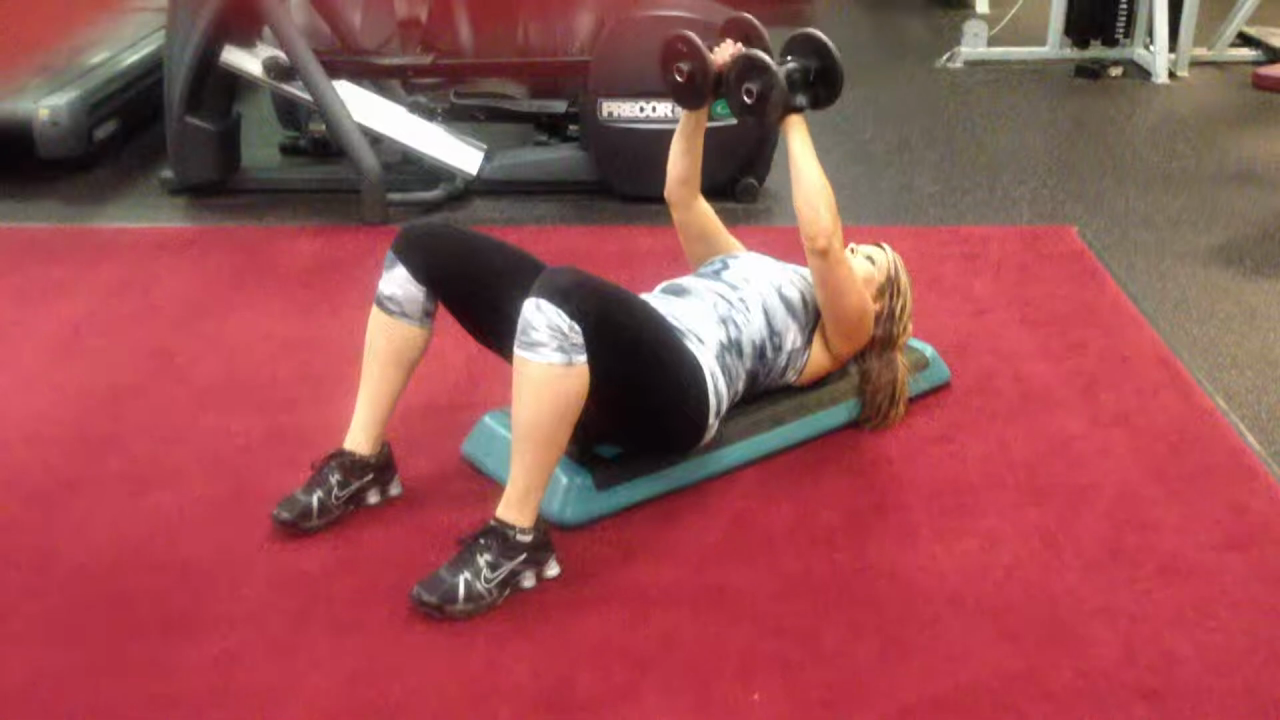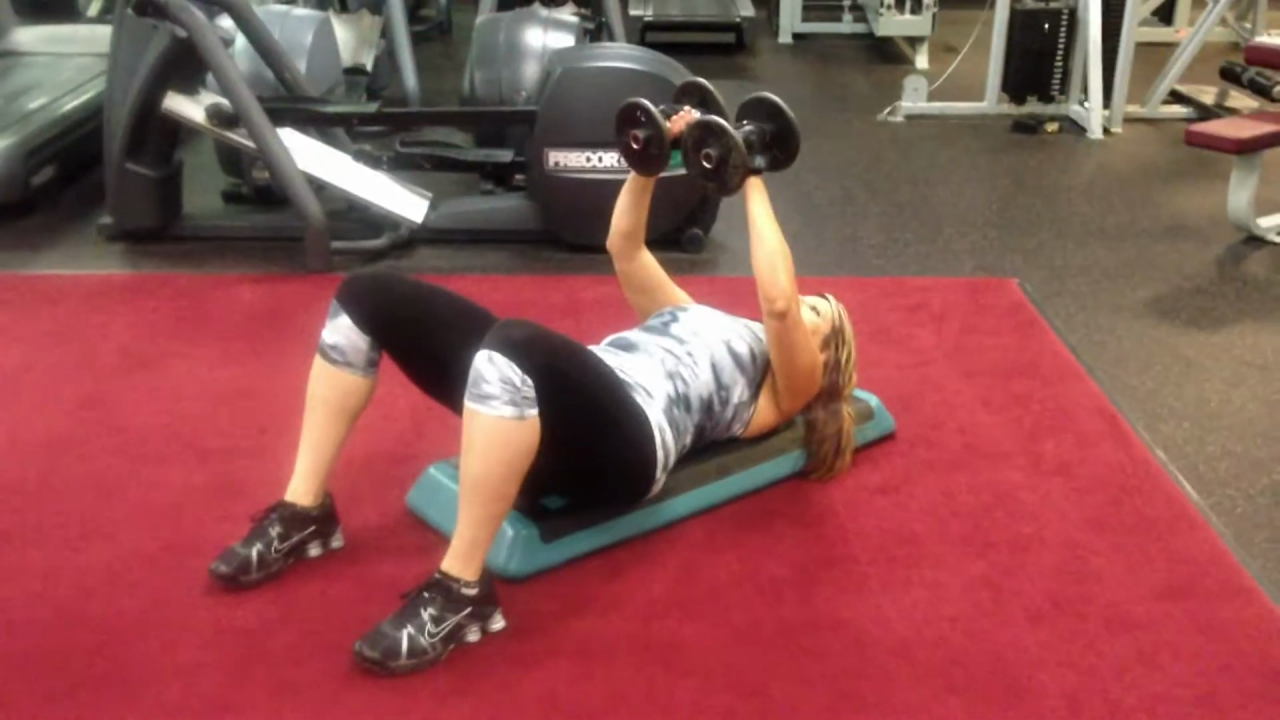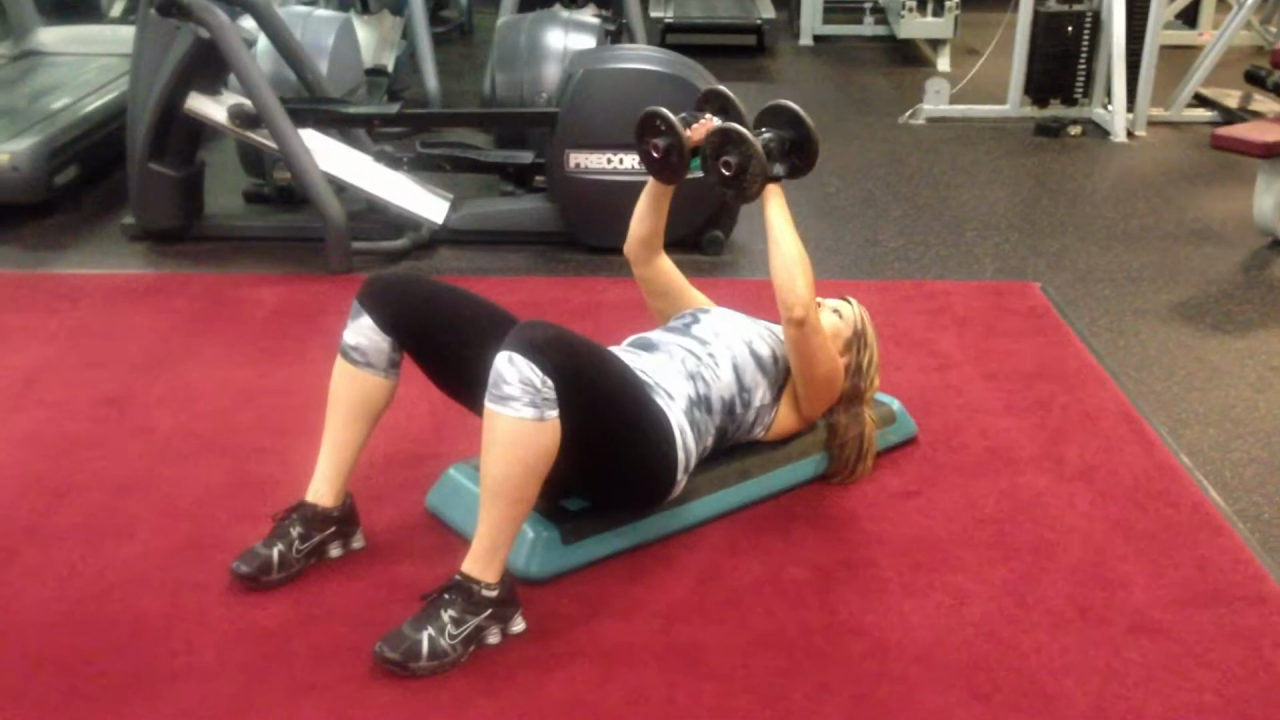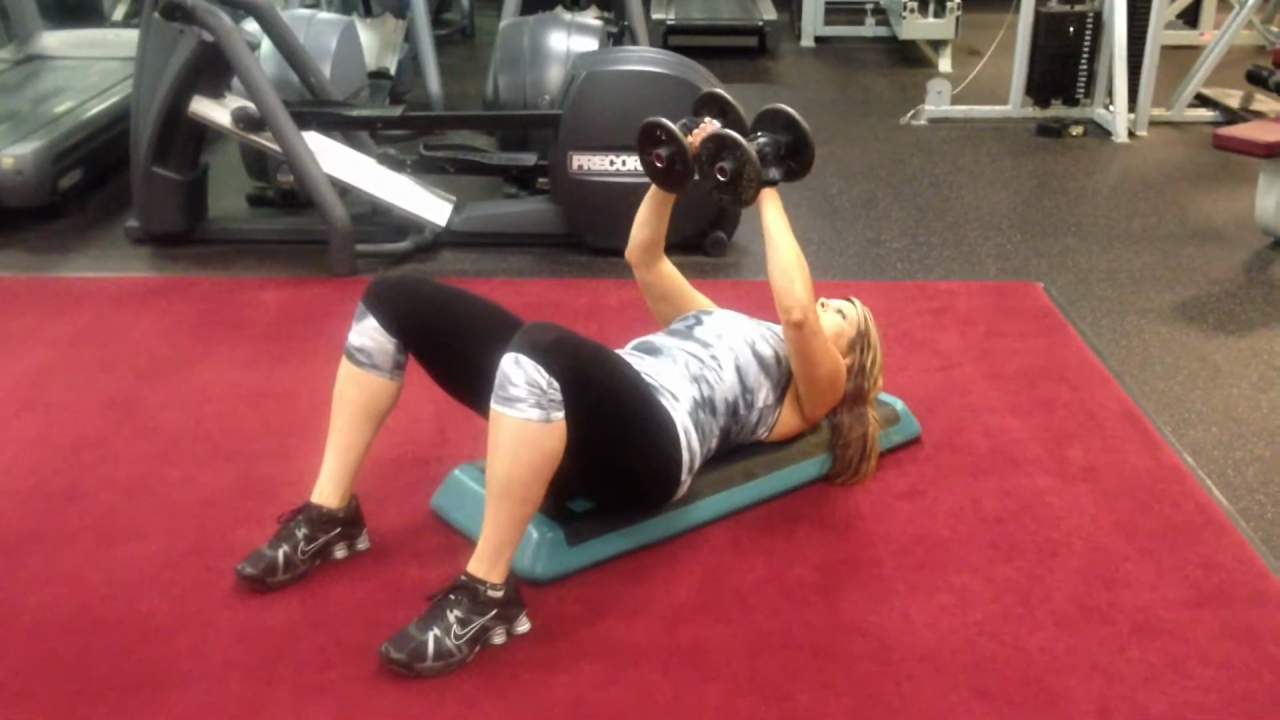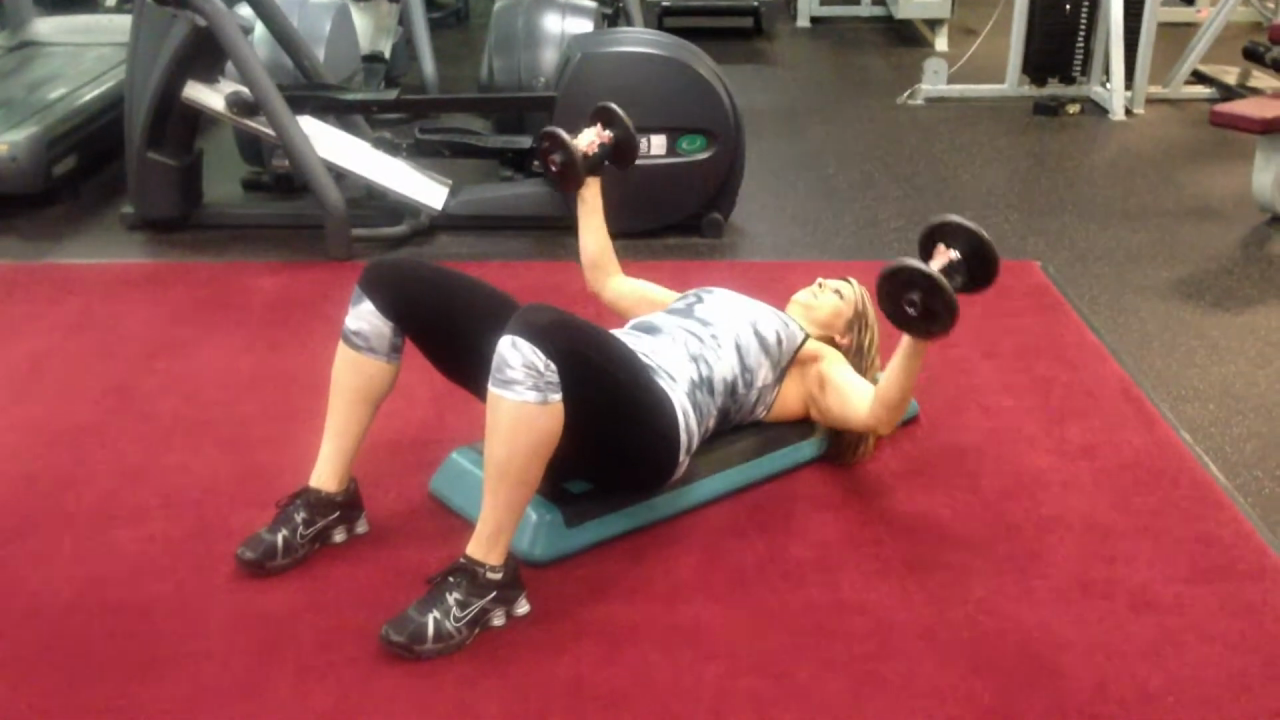
dt=1s
person 1, frame 1
left shoulder: (841, 329)
right shoulder: (756, 269)
left elbow: (822, 239)
right elbow: (683, 199)
left wrist: (793, 122)
right wrist: (699, 100)
left hip: (679, 386)
right hip: (605, 351)
left knee: (559, 292)
right knee: (422, 248)
left ankle: (517, 537)
right ankle: (362, 461)
person 1, frame 2
left shoulder: (788, 384)
right shoulder: (702, 320)
left elbow: (778, 302)
right elbow: (626, 250)
left wrist: (753, 182)
left hip: (628, 438)
right hip: (558, 400)
left knee: (513, 343)
right knee: (367, 296)
left ankle: (461, 591)
right ankle: (303, 513)
person 1, frame 3
left shoulder: (808, 389)
right shoulder: (723, 322)
left elbow: (797, 308)
right elbow: (644, 254)
left wrist: (772, 192)
left hip: (647, 442)
right hip: (584, 402)
left knee: (534, 344)
right knee: (389, 297)
left ankle: (481, 592)
right ankle: (324, 513)
person 1, frame 4
left shoulder: (814, 385)
right shoulder: (725, 323)
left elbow: (795, 309)
right elbow: (645, 259)
left wrist: (766, 195)
left hip: (653, 442)
right hip: (583, 405)
left knee: (540, 344)
right knee: (394, 297)
left ankle: (486, 592)
right ankle: (330, 515)
person 1, frame 5
left shoulder: (815, 364)
right shoulder: (710, 299)
left elbow: (877, 415)
right elbow: (606, 280)
left wrist: (921, 326)
right wrist: (589, 180)
left hip: (653, 422)
right hip: (576, 385)
left knee: (537, 328)
right knee: (391, 281)
left ankle: (486, 576)
right ankle: (328, 499)
